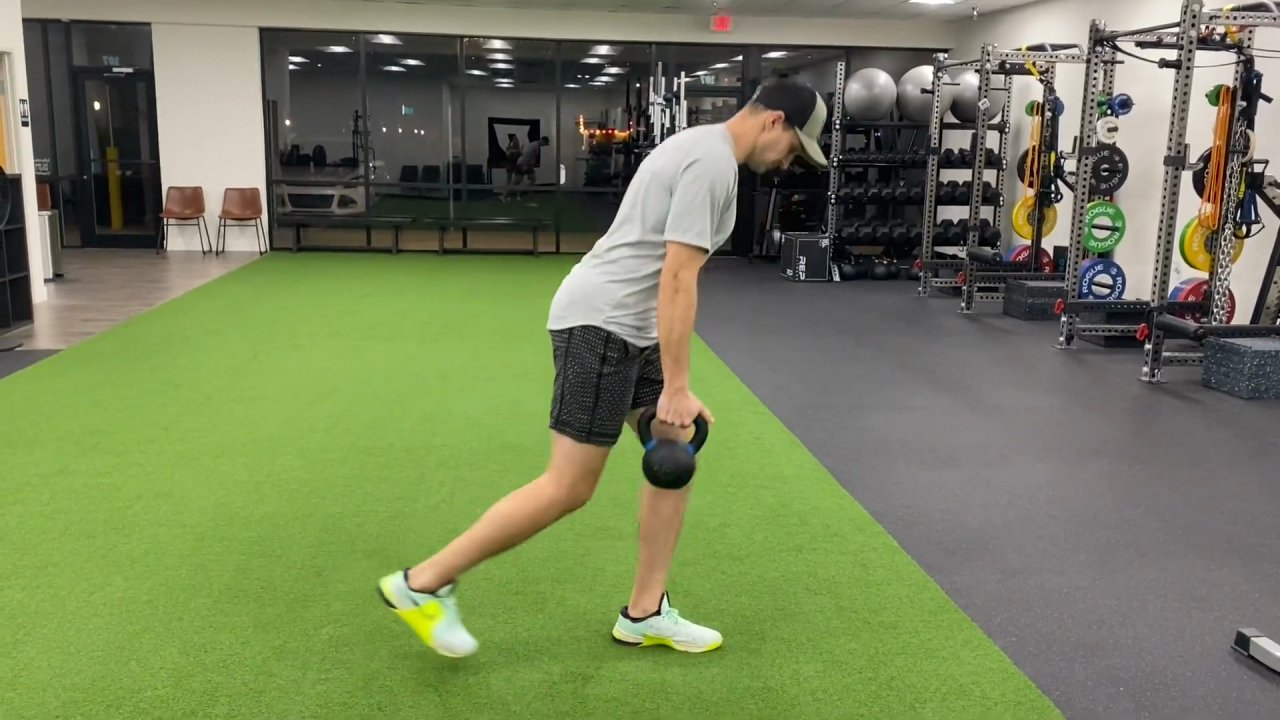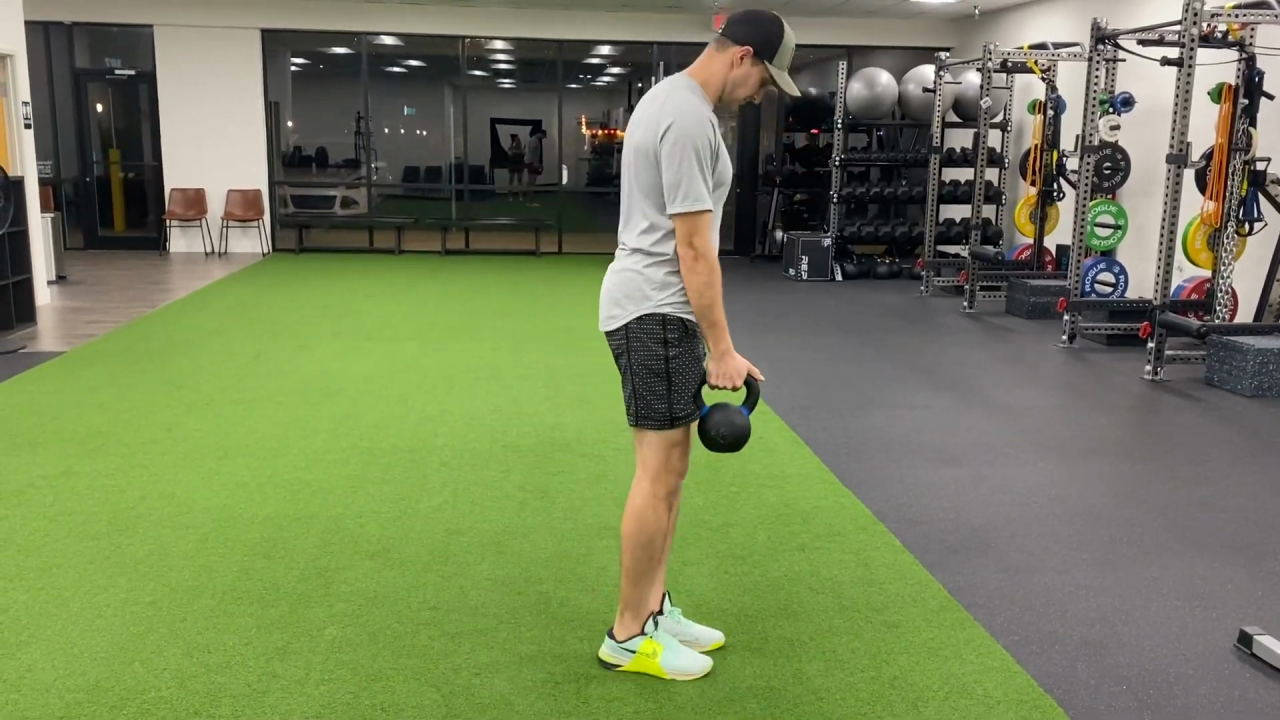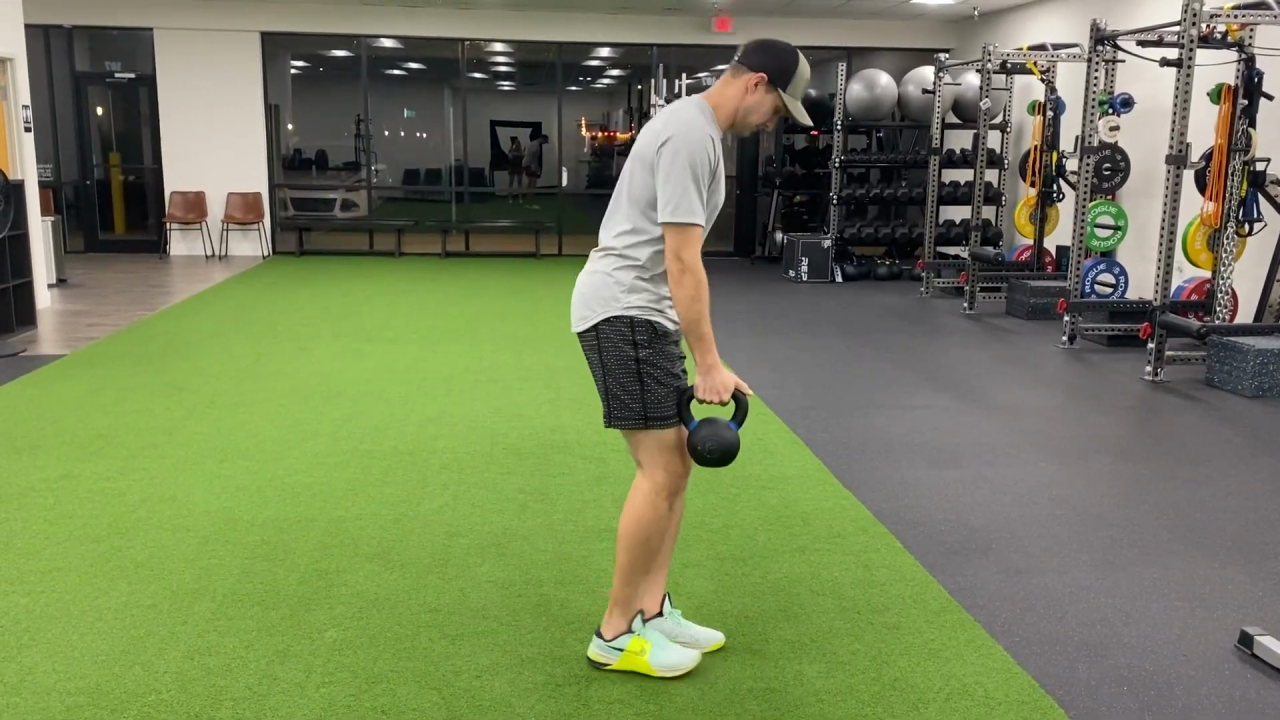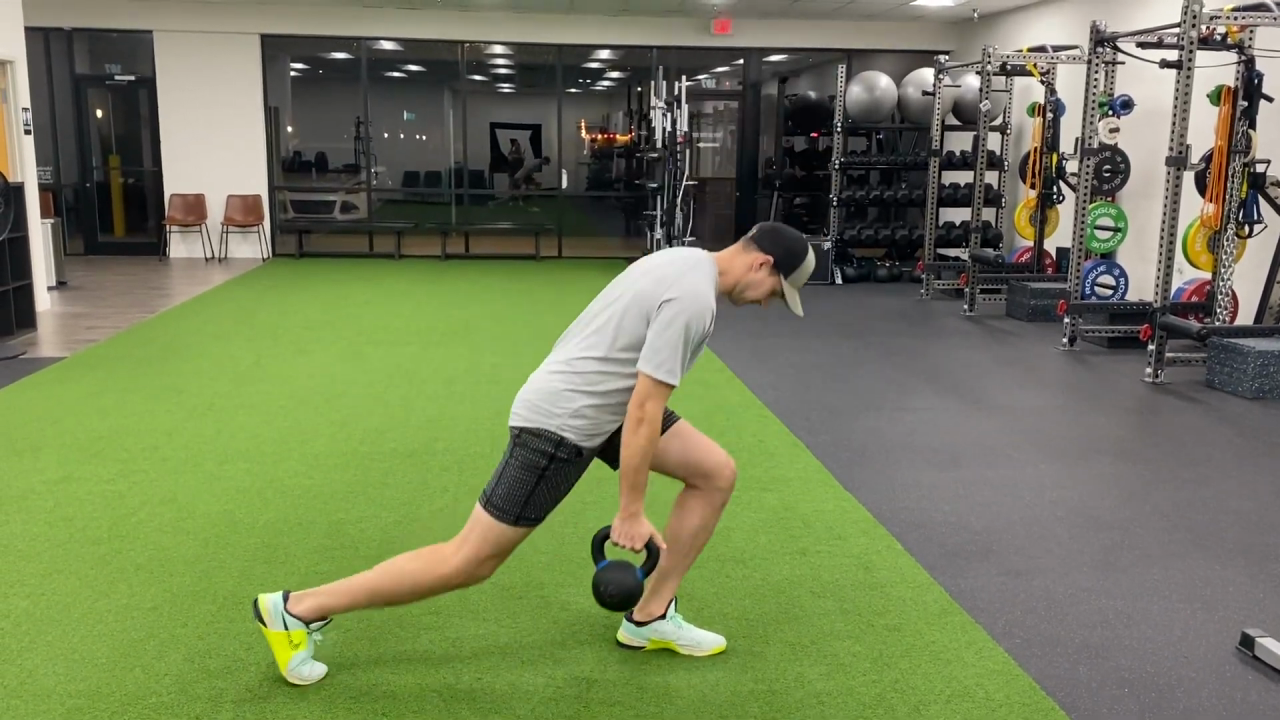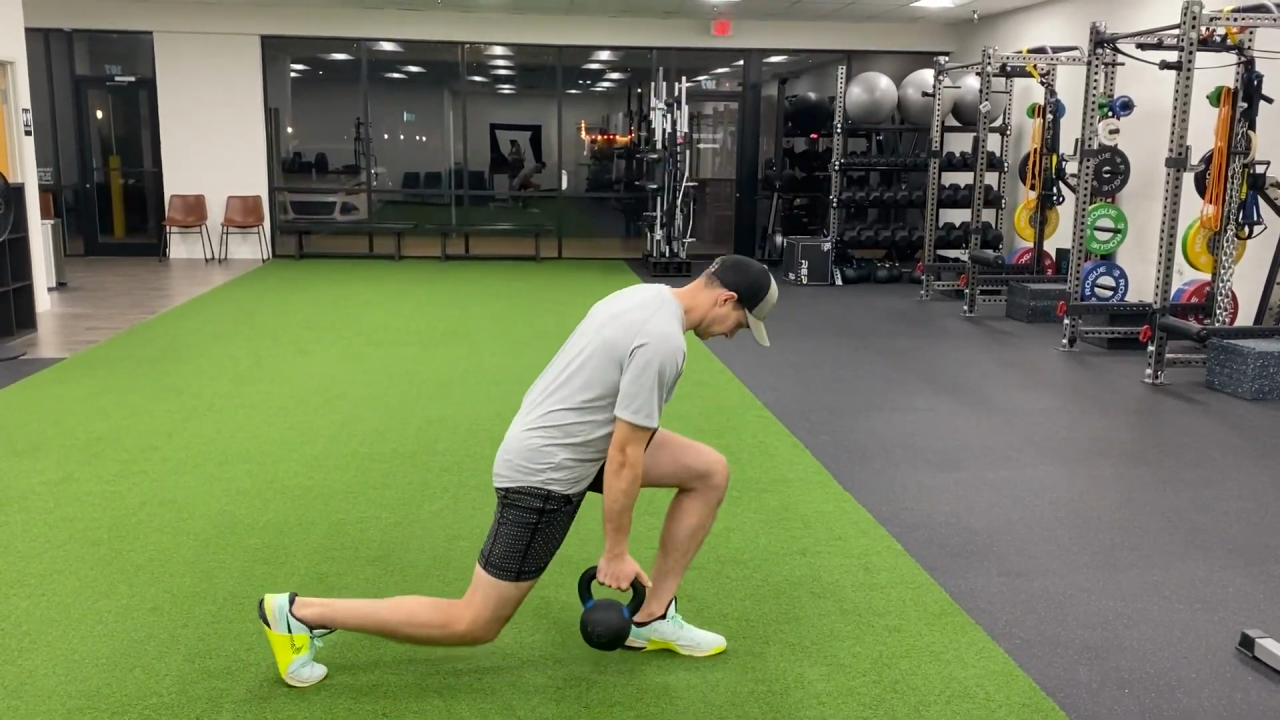
dt=0.5s
person 1, frame 1
left shoulder: (702, 146)
right shoulder: (715, 163)
right elbow: (678, 279)
right wrist: (676, 388)
left hip: (632, 322)
right hip: (602, 322)
right knee: (566, 488)
left ankle: (644, 612)
right ankle: (422, 585)
person 1, frame 2
left shoulder: (667, 99)
right shoulder: (689, 119)
right elbow: (694, 248)
right wrist: (723, 349)
left hip: (651, 304)
right hip: (657, 312)
left knee: (669, 468)
right knee: (659, 475)
left ankle: (652, 612)
right ankle: (628, 636)
person 1, frame 3
left shoulder: (689, 123)
right shoulder: (693, 135)
right elbow: (683, 262)
right wrist: (710, 366)
left hip: (634, 308)
right hip: (625, 313)
left knee: (671, 466)
right knee: (663, 473)
left ankle: (650, 614)
right ankle: (617, 633)
person 1, frame 4
left shoulder: (683, 260)
right shoulder: (694, 301)
right elbow: (645, 412)
right wrist: (631, 512)
left hip: (588, 402)
right hip: (562, 421)
left knee: (717, 474)
right knee: (470, 559)
left ankle: (650, 617)
right ankle: (294, 611)
person 1, frame 5
left shoulder: (646, 296)
right shoulder: (663, 344)
right elbow: (625, 458)
right wrist: (616, 553)
left hip: (559, 443)
right hip: (547, 472)
left knee: (710, 472)
right knee: (473, 624)
left ankle: (652, 618)
right ankle: (297, 615)
